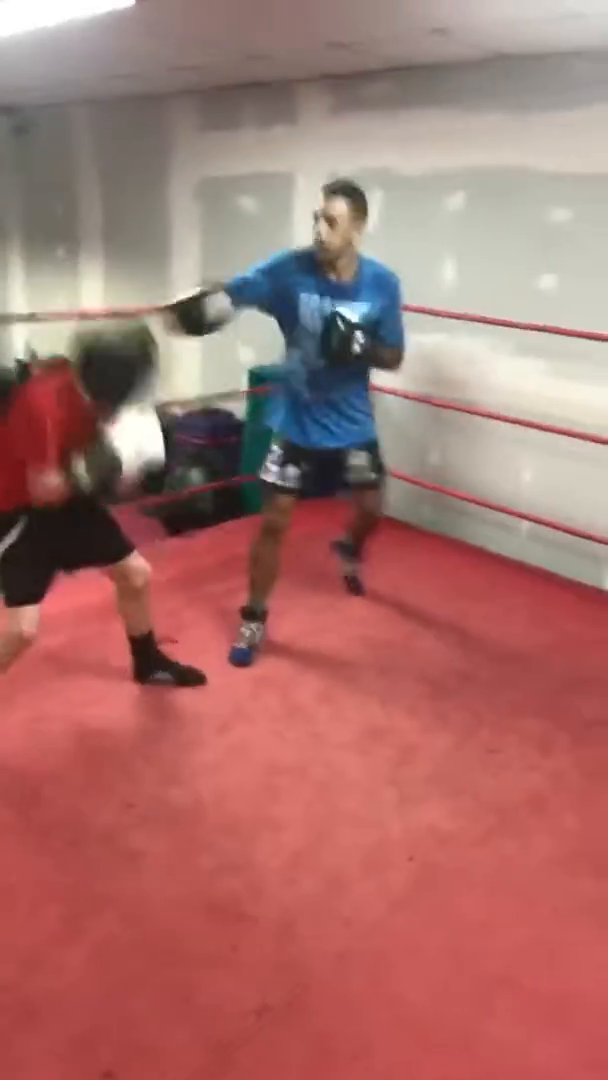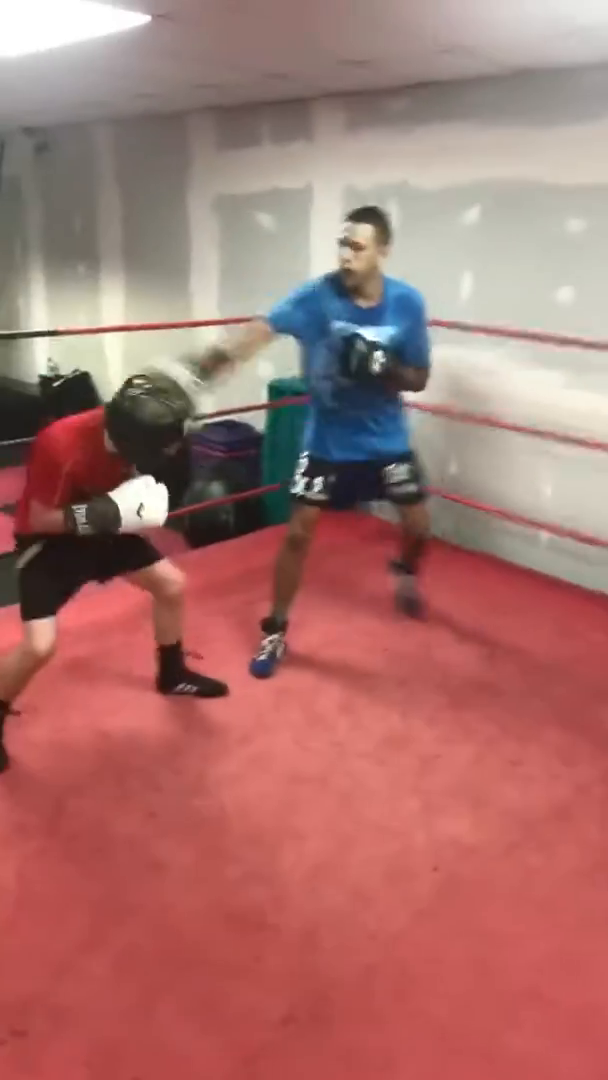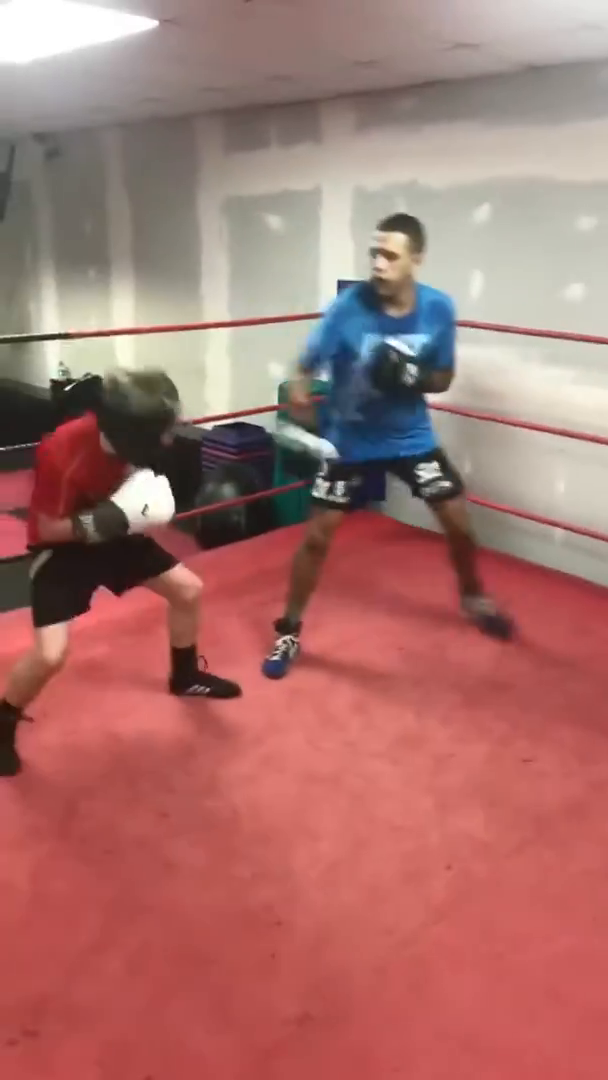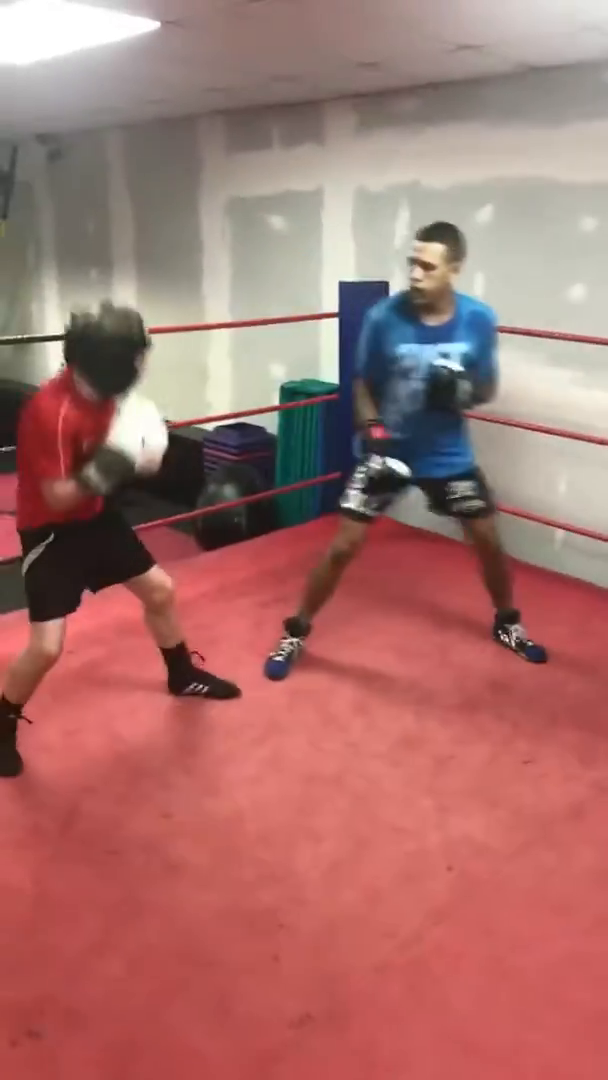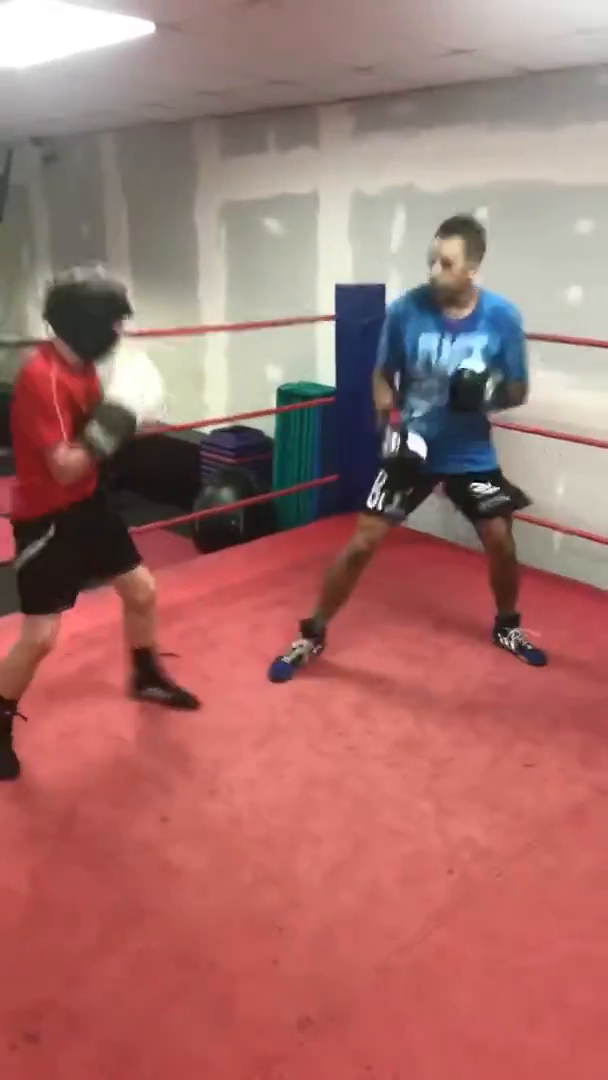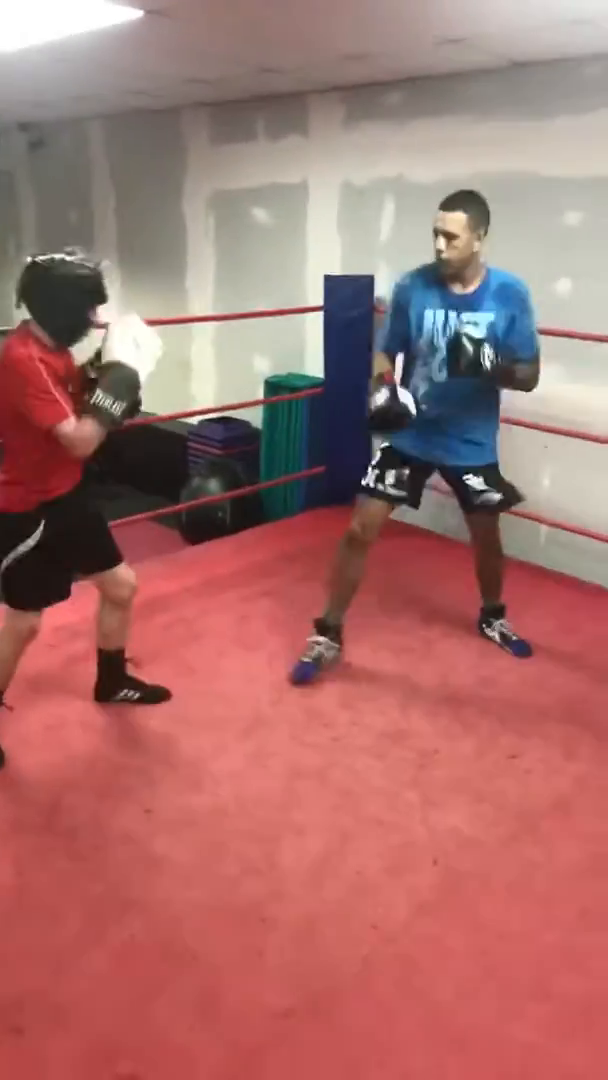
dt=0.1s
person 1, frame 1
left shoulder: (382, 284)
right shoulder: (288, 269)
left elbow: (393, 358)
right elbow: (228, 294)
left wrist: (362, 348)
right wrist: (196, 306)
left hip: (351, 422)
right hip: (295, 419)
left knee: (369, 509)
right knee: (274, 522)
left ankle: (350, 552)
right ankle: (254, 619)
person 1, frame 2
left shoulder: (408, 304)
right shoulder: (315, 295)
left elbow: (419, 378)
right elbow: (259, 331)
left wrist: (386, 369)
right wrist: (206, 366)
left hip: (385, 436)
right hip: (327, 436)
left knee: (417, 526)
right knee: (299, 535)
left ankle: (405, 572)
right ankle: (276, 631)
person 1, frame 3
left shoulder: (438, 308)
right shoulder: (350, 305)
left elbow: (443, 379)
right elbow: (307, 367)
left wrist: (415, 377)
right wrist: (300, 416)
left hip: (410, 437)
right hip: (350, 439)
left knee: (457, 523)
right knee: (317, 535)
left ankle: (475, 600)
right ankle: (288, 632)
person 1, frame 4
left shoulder: (478, 321)
right shoulder: (384, 317)
left elbow: (486, 387)
right elbow: (364, 384)
left wrist: (468, 391)
right wrist: (375, 437)
left hip: (449, 453)
right hip: (392, 451)
left knee: (489, 541)
right knee: (344, 546)
left ankle: (507, 624)
right ankle: (296, 633)
person 1, frame 5
left shoulder: (502, 317)
right shoulder: (406, 310)
left elbow: (518, 391)
right elbow: (383, 376)
left wrist: (493, 393)
right wrist: (392, 424)
left hip: (470, 453)
right hip: (411, 448)
left knee: (501, 544)
right knee: (361, 546)
left ankle: (507, 627)
right ankle: (310, 636)
person 1, frame 6
left shoulder: (510, 294)
right shoulder: (411, 287)
left elbow: (528, 376)
right elbow: (384, 353)
left wrist: (492, 365)
right wrist: (384, 391)
left hip: (471, 442)
right hip: (406, 435)
left knee: (486, 536)
right knee: (361, 530)
left ankle: (493, 618)
right ankle: (327, 635)
person 2, frame 1
left shoulder: (86, 388)
right shoulder: (44, 401)
right elbow: (42, 488)
right wrist: (105, 463)
left hip: (73, 498)
left knee: (137, 576)
left ankle: (149, 664)
person 2, frame 2
left shoulder: (125, 432)
right shoulder: (62, 445)
right elbow: (40, 518)
right wrist: (106, 514)
left hip: (102, 523)
right hip: (49, 537)
left knee: (171, 583)
right knee: (40, 644)
left ankle: (172, 674)
person 2, frame 3
left shoulder: (126, 435)
right shoulder: (62, 452)
right elbow: (48, 528)
left wrist: (127, 514)
right wrist: (112, 519)
left hip: (111, 529)
right hip: (61, 546)
left knee: (188, 589)
right knee: (50, 653)
left ankle: (186, 676)
person 2, frame 4
left shoulder: (99, 390)
right shoulder: (51, 411)
right elbow: (55, 497)
left wrist: (124, 452)
right wrist: (115, 463)
left hip: (97, 515)
right hip: (53, 530)
left knee: (160, 590)
right knee: (47, 645)
left ankle: (183, 674)
person 2, frame 5
left shoulder: (79, 363)
right elbow: (64, 468)
left wrist: (120, 409)
right wrist: (114, 420)
left hip: (87, 501)
right hip: (45, 519)
left knee: (141, 589)
left ankle: (147, 677)
person 2, frame 6
left shoulder: (49, 346)
left elbow: (73, 400)
right elbow: (81, 441)
left wrist: (102, 373)
right wrist: (121, 380)
left hip: (67, 496)
left knee: (122, 587)
left ankle: (111, 681)
